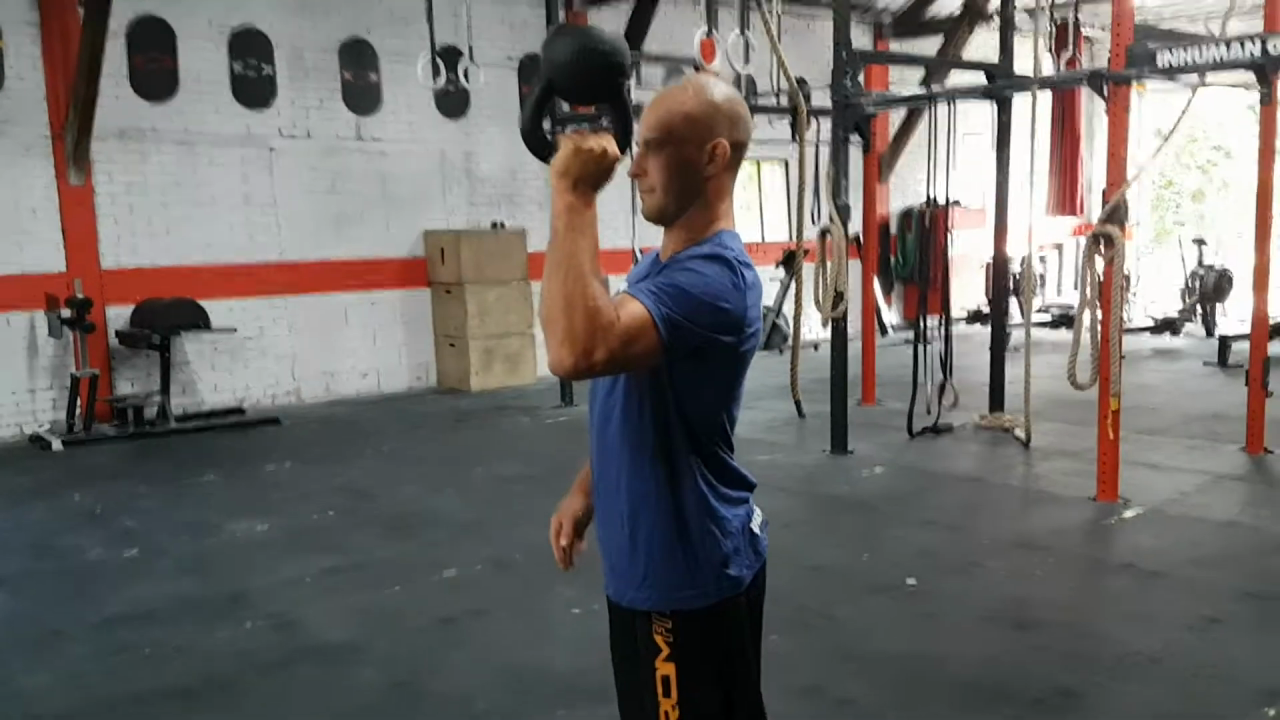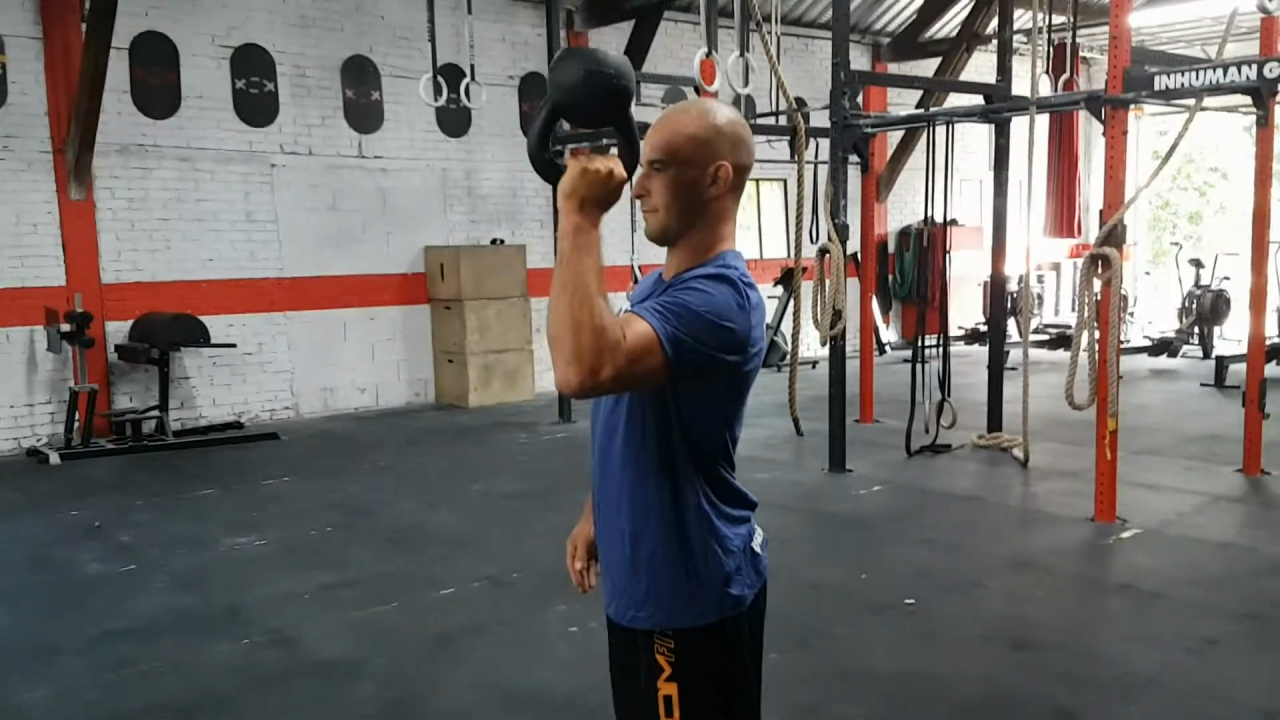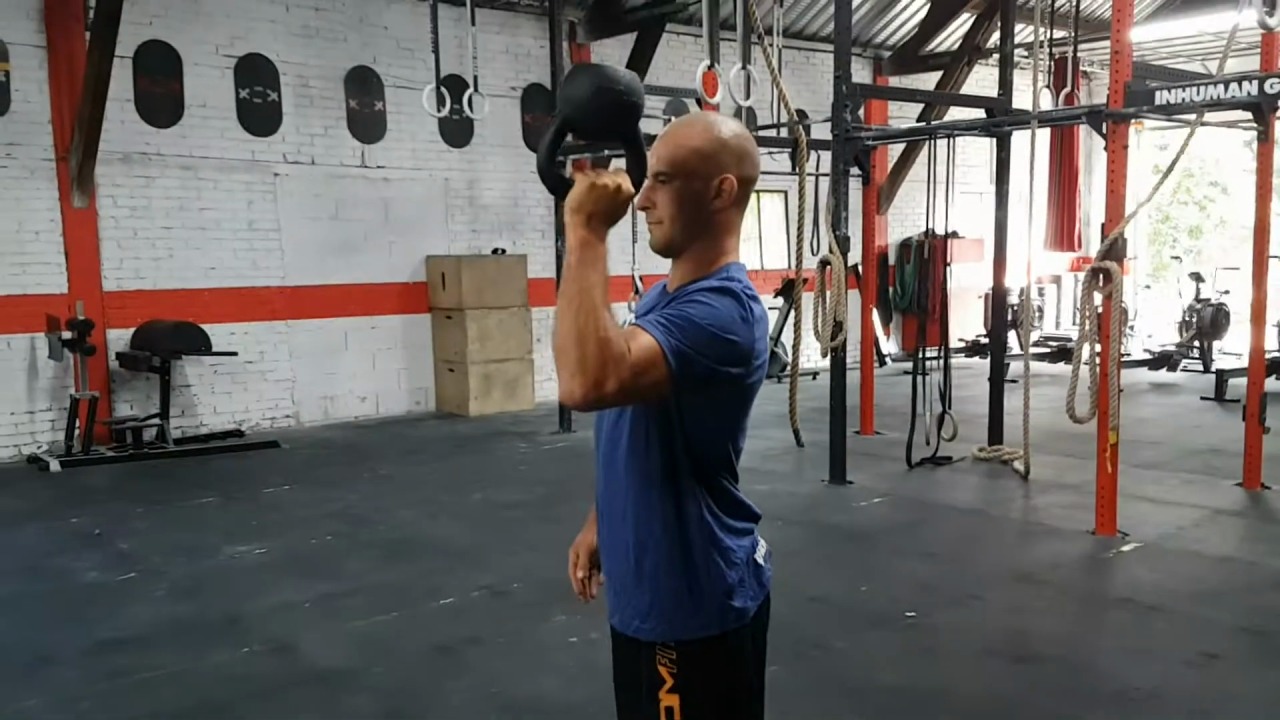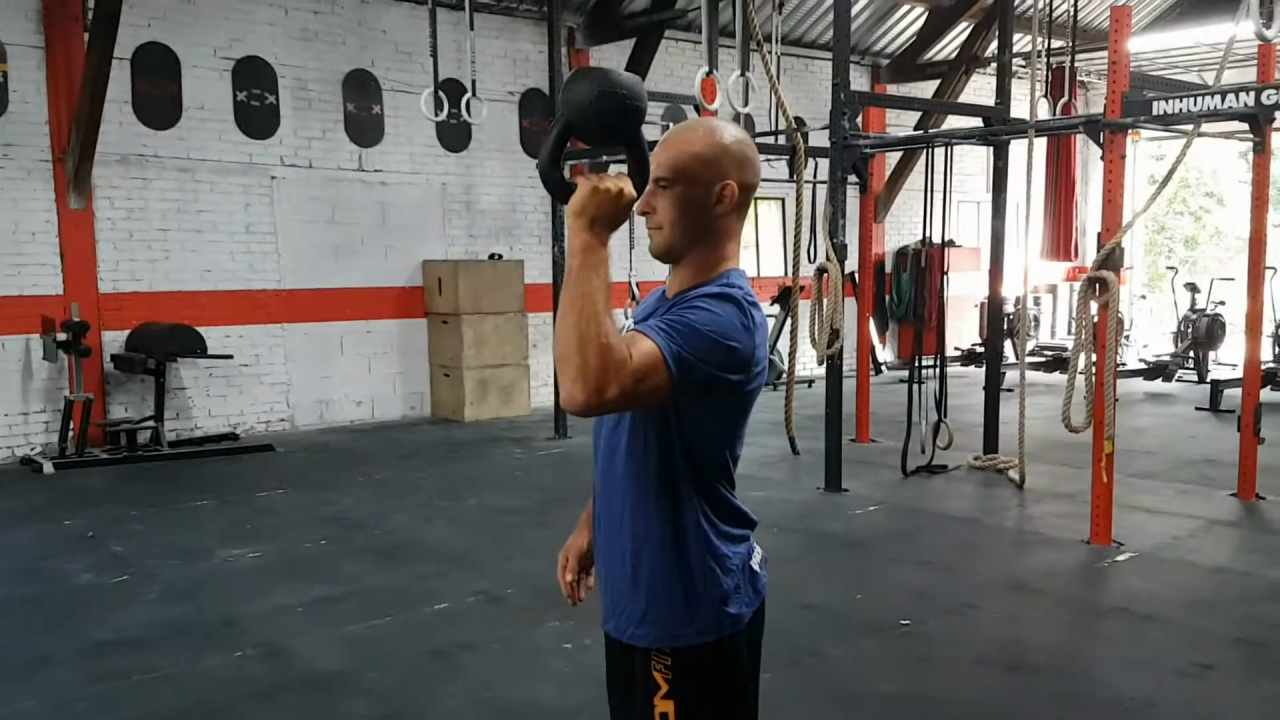
dt=0.2s
person 1, frame 1
left shoulder: (715, 276)
right shoulder: (661, 265)
left elbow: (577, 351)
left wrist: (573, 196)
right wrist: (584, 493)
left hip: (693, 570)
right hip: (645, 559)
person 1, frame 2
left shoulder: (719, 297)
right shoulder: (662, 285)
left elbow: (583, 370)
left wrist: (579, 217)
right wrist: (596, 515)
left hip: (693, 590)
right hip: (644, 579)
person 1, frame 3
left shoulder: (722, 309)
right shoulder: (666, 296)
left elbow: (588, 382)
left wrist: (585, 231)
right wrist: (599, 523)
left hip: (696, 603)
right hip: (648, 591)
person 1, frame 4
left shoulder: (722, 316)
right shoulder: (664, 303)
left elbow: (588, 387)
left wrist: (588, 235)
right wrist: (590, 526)
left hip: (691, 609)
right hip: (642, 596)
